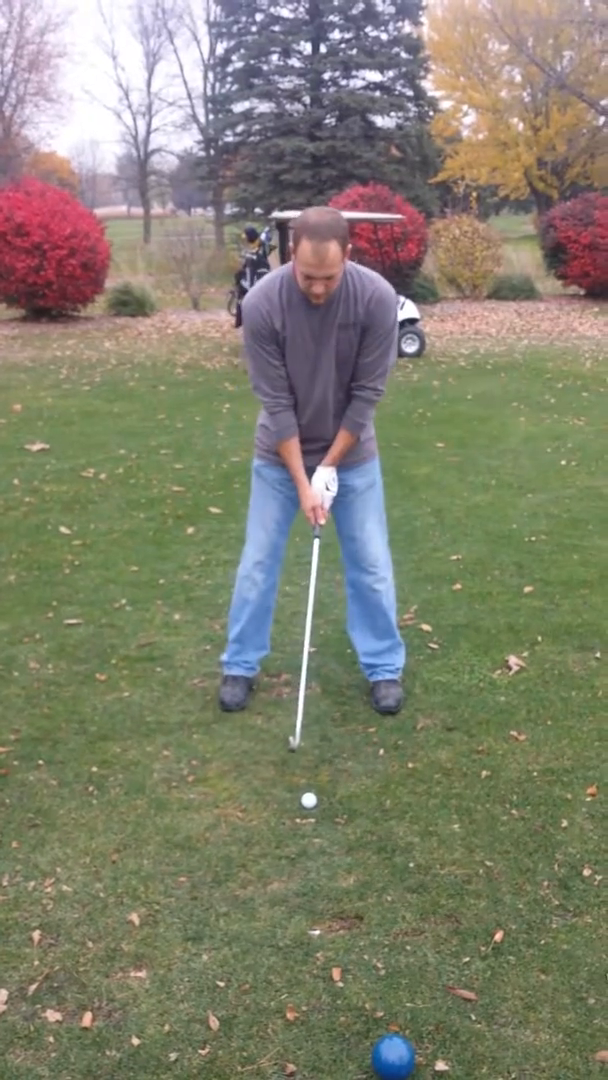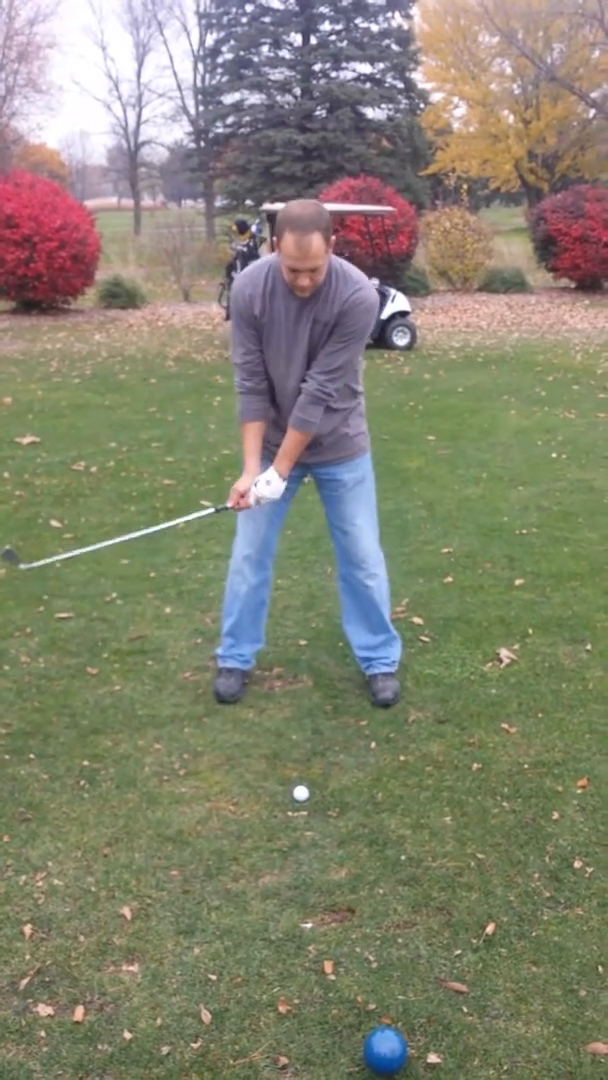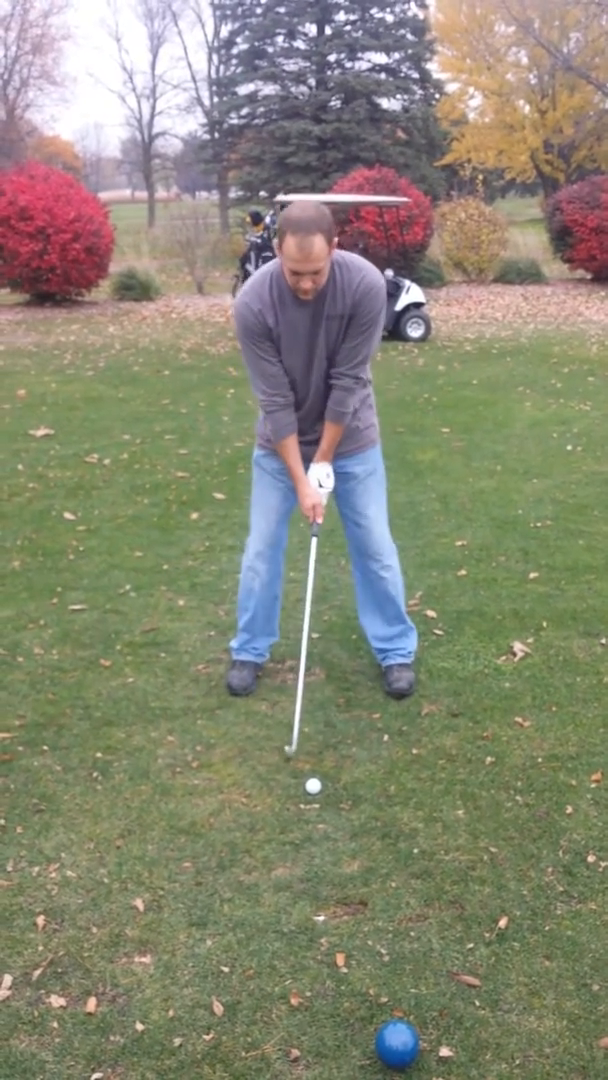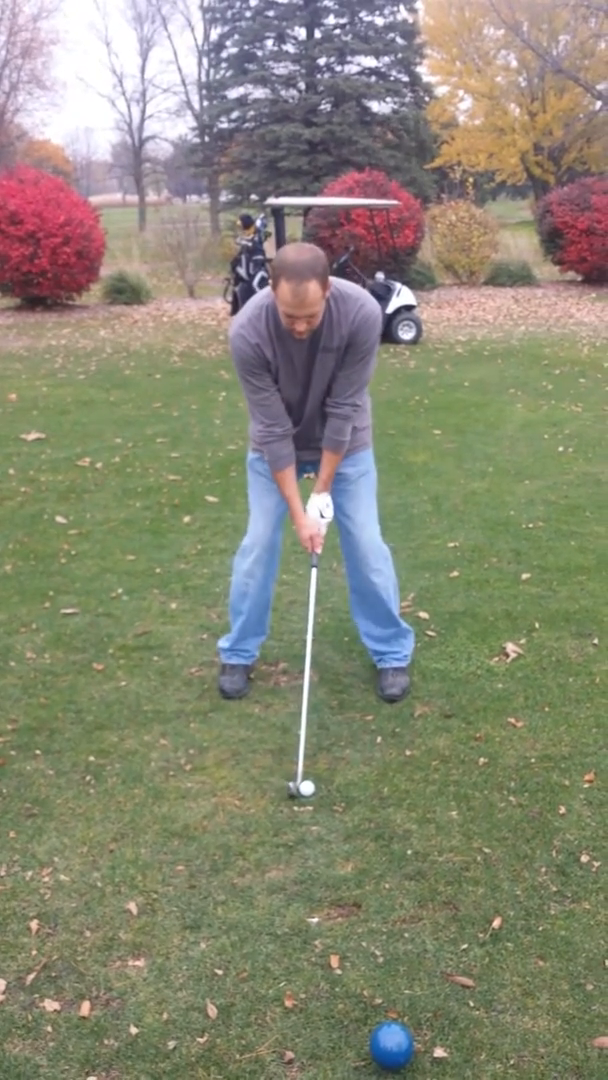
dt=0.7s
person 1, frame 1
left shoulder: (377, 297)
right shoulder: (261, 303)
left elbow: (367, 392)
right elbow: (275, 401)
left wrist: (330, 467)
right wrist: (302, 482)
left hip: (351, 452)
right hip: (280, 452)
left knee: (370, 562)
right knee: (259, 559)
left ankle: (383, 667)
right ankle: (240, 665)
person 1, frame 2
left shoulder: (358, 296)
right shoulder: (249, 289)
left elbow: (320, 391)
right elbow: (251, 385)
left wrist: (280, 472)
right wrist: (251, 468)
left hip: (339, 444)
right hip: (270, 439)
left knee: (361, 554)
right knee: (251, 551)
left ankle: (380, 659)
right ankle: (235, 657)
person 1, frame 3
left shoulder: (366, 285)
right shoulder: (252, 302)
left elbow: (348, 382)
right elbow: (274, 399)
left wrist: (324, 461)
right wrist: (300, 480)
left hip: (350, 436)
right hip: (280, 439)
left knee: (374, 543)
right knee: (264, 543)
left ankle: (395, 650)
right ankle: (249, 650)
person 1, frame 4
left shoulder: (362, 312)
right shoulder: (246, 332)
left elbow: (343, 407)
right elbow: (272, 427)
left wrist: (323, 489)
right wrist: (297, 511)
left hip: (344, 441)
right hip: (275, 446)
left knee: (365, 543)
right knee: (259, 543)
left ankle: (392, 652)
right ankle: (237, 653)
